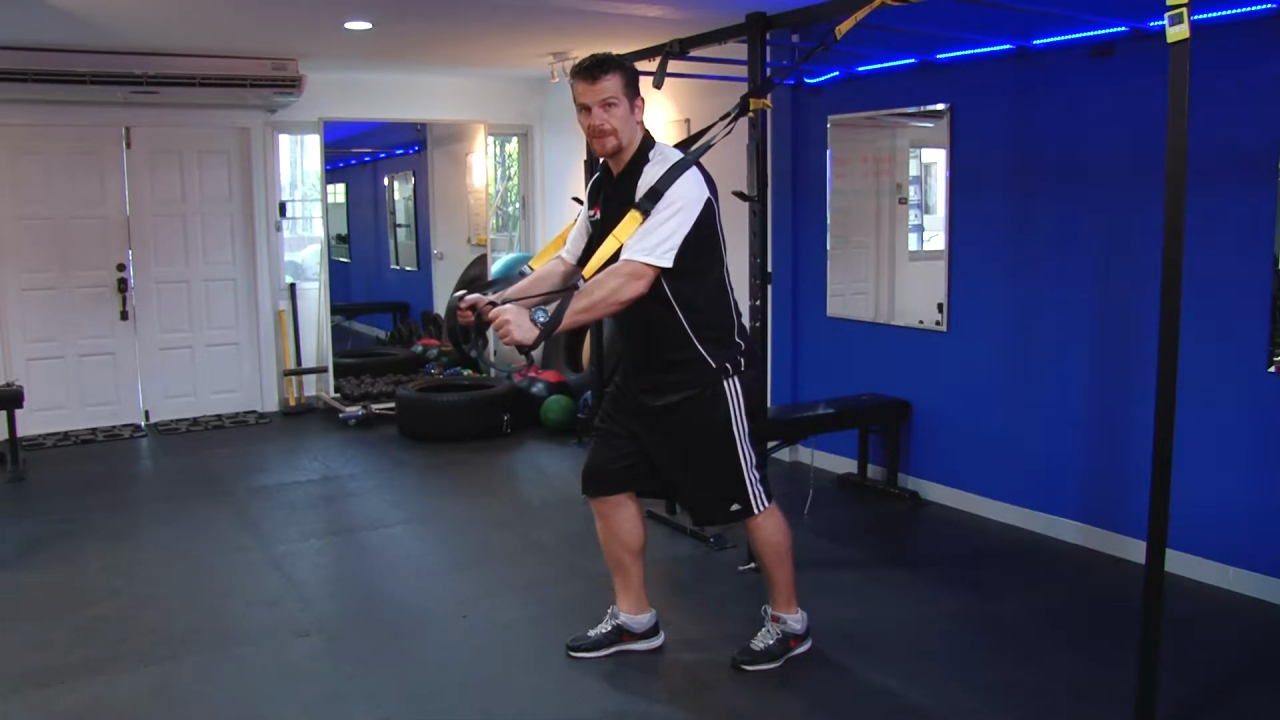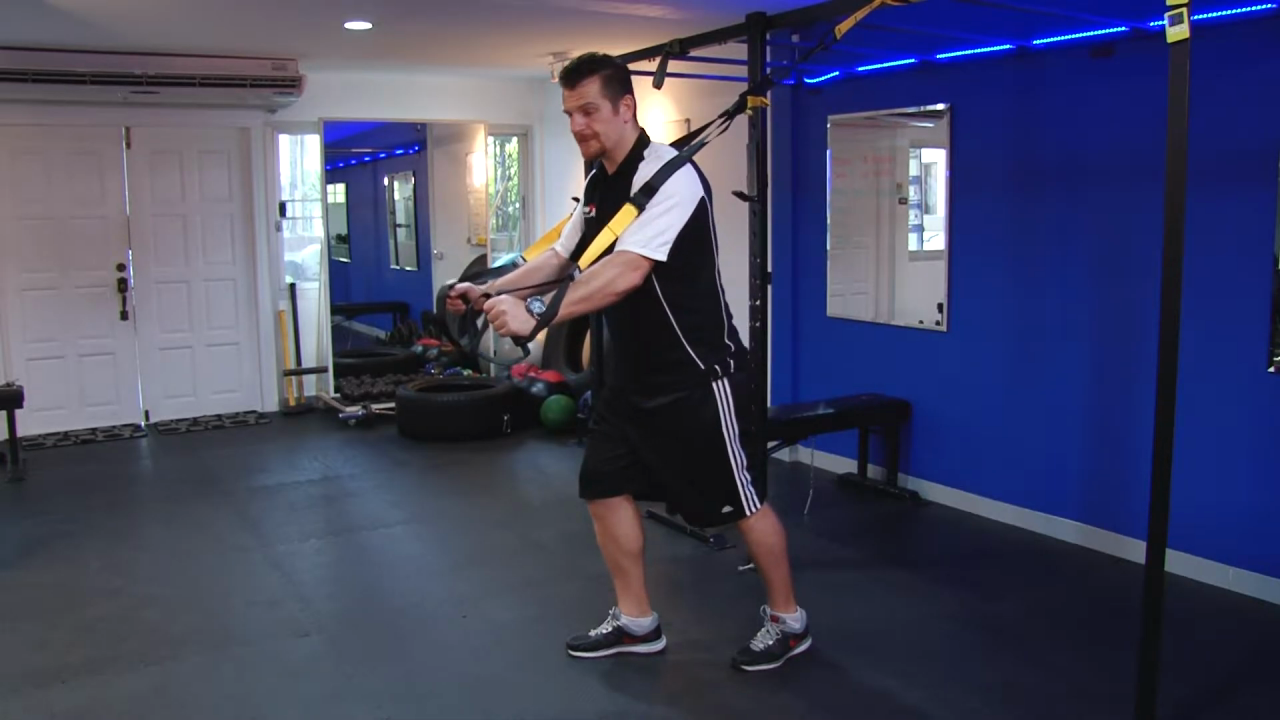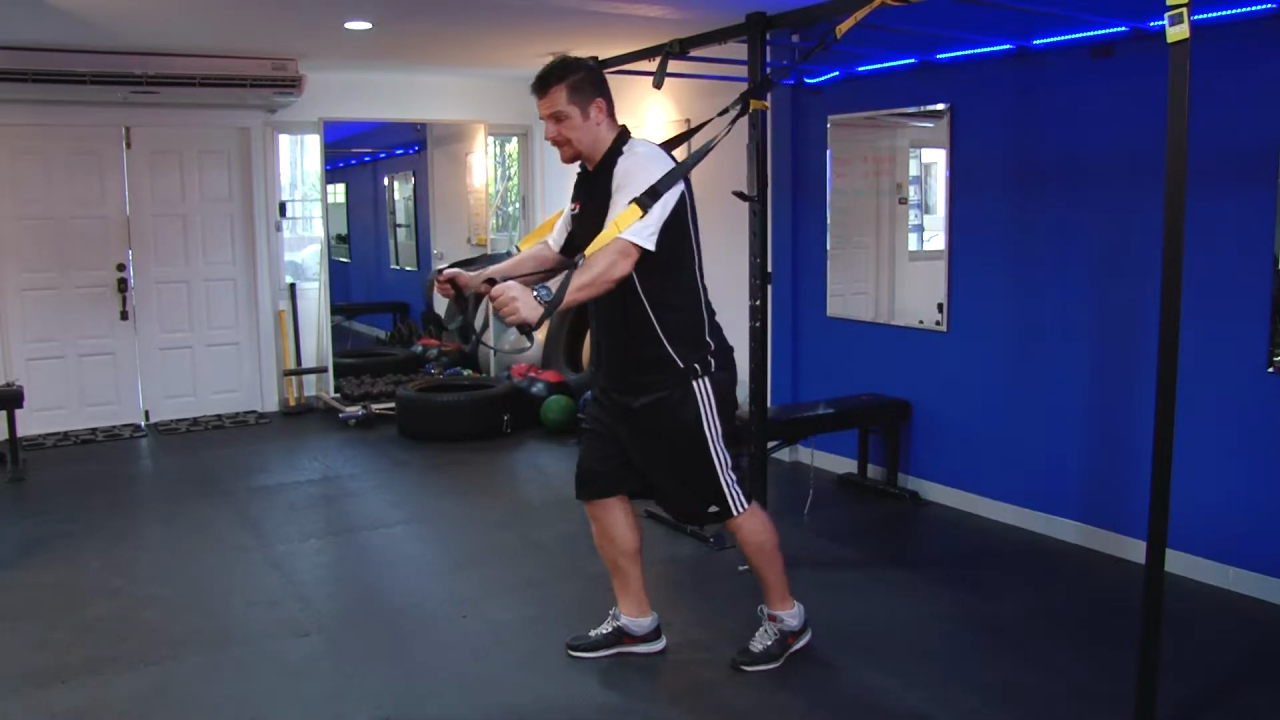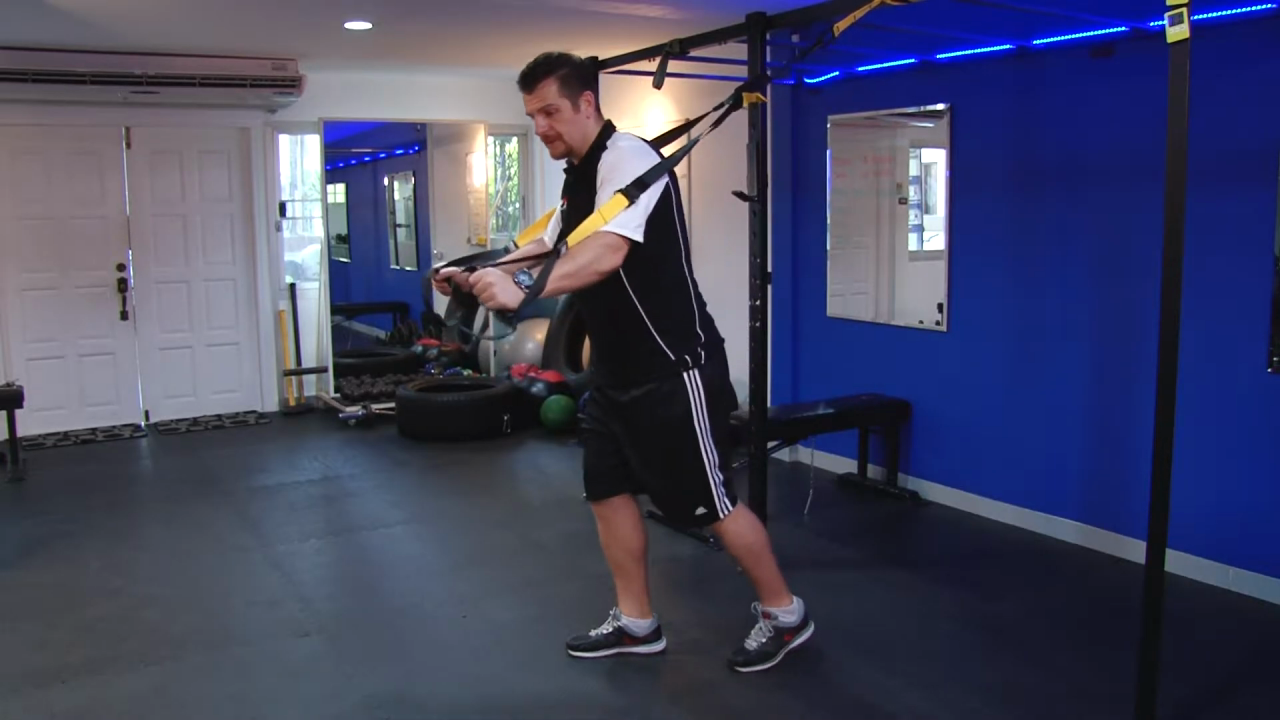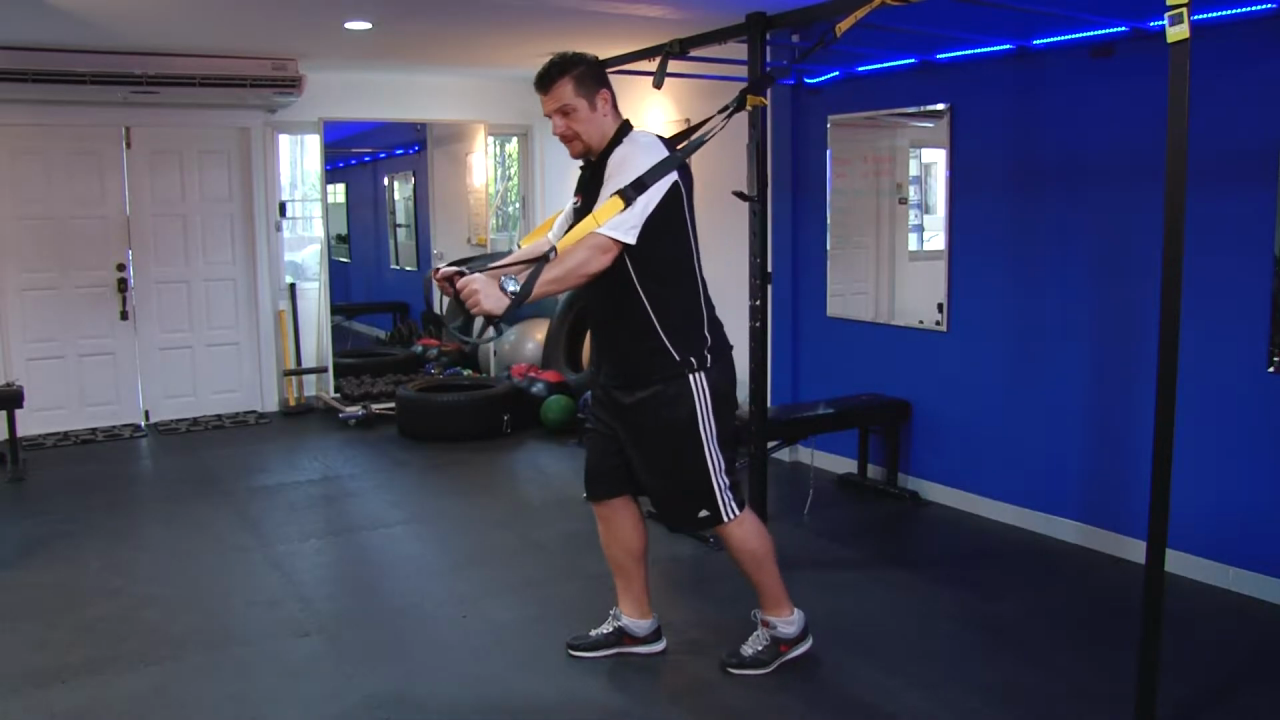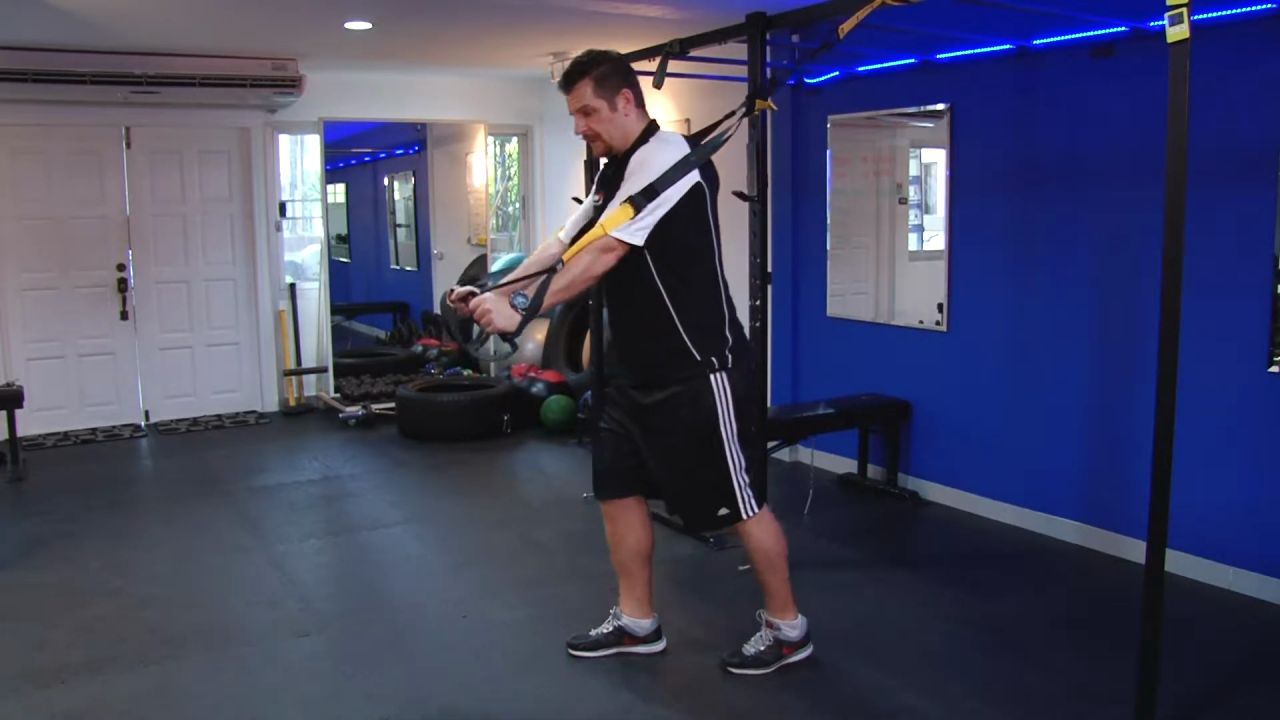
dt=0.2s
person 1, frame 1
left shoulder: (673, 178)
right shoulder: (603, 185)
left elbow: (633, 277)
right elbow: (567, 262)
left wrist: (542, 323)
right wrist: (497, 300)
left hip: (706, 370)
right hip: (642, 370)
left knee: (746, 499)
right knee: (607, 485)
left ankle: (788, 620)
right ankle: (634, 618)
person 1, frame 2
left shoulder: (665, 174)
right shoulder: (600, 183)
left elbow: (627, 271)
right elbow: (559, 257)
left wrist: (538, 314)
right wrist: (487, 292)
left hip: (696, 372)
right hip: (633, 371)
left knee: (737, 500)
right knee: (604, 488)
left ankle: (788, 620)
right ankle: (636, 621)
person 1, frame 3
left shoulder: (640, 166)
right shoulder: (590, 179)
left elbow: (618, 258)
right elbow: (551, 250)
left wrist: (542, 301)
right wrist: (481, 279)
left hip: (682, 369)
right hip: (622, 371)
left knee: (722, 499)
right knee: (600, 490)
left ankle: (786, 616)
right ankle: (636, 621)
person 1, frame 4
left shoulder: (626, 159)
right shoulder: (580, 174)
left elbow: (607, 251)
right elbow: (549, 247)
left wrist: (522, 288)
right wrist: (476, 275)
left hip: (675, 366)
right hip: (618, 368)
left knee: (708, 501)
right knee: (607, 492)
left ankle: (783, 613)
right ankle: (636, 623)
person 1, frame 5
left shoulder: (640, 158)
right shoulder: (594, 173)
left elbow: (596, 253)
right elbow: (552, 245)
left wrist: (509, 292)
right wrist: (481, 276)
left hip: (680, 370)
right hip: (622, 369)
left knee: (715, 503)
right knee: (608, 491)
left ankle: (784, 623)
right ankle: (636, 622)
person 1, frame 6
left shoulder: (664, 158)
right shoulder: (615, 174)
left elbow: (604, 254)
right elbow: (563, 247)
left wrist: (520, 307)
right wrist: (491, 293)
left hip: (700, 370)
right hip: (640, 370)
left knee: (737, 502)
right knee: (618, 490)
left ankle: (787, 627)
right ankle: (637, 622)
